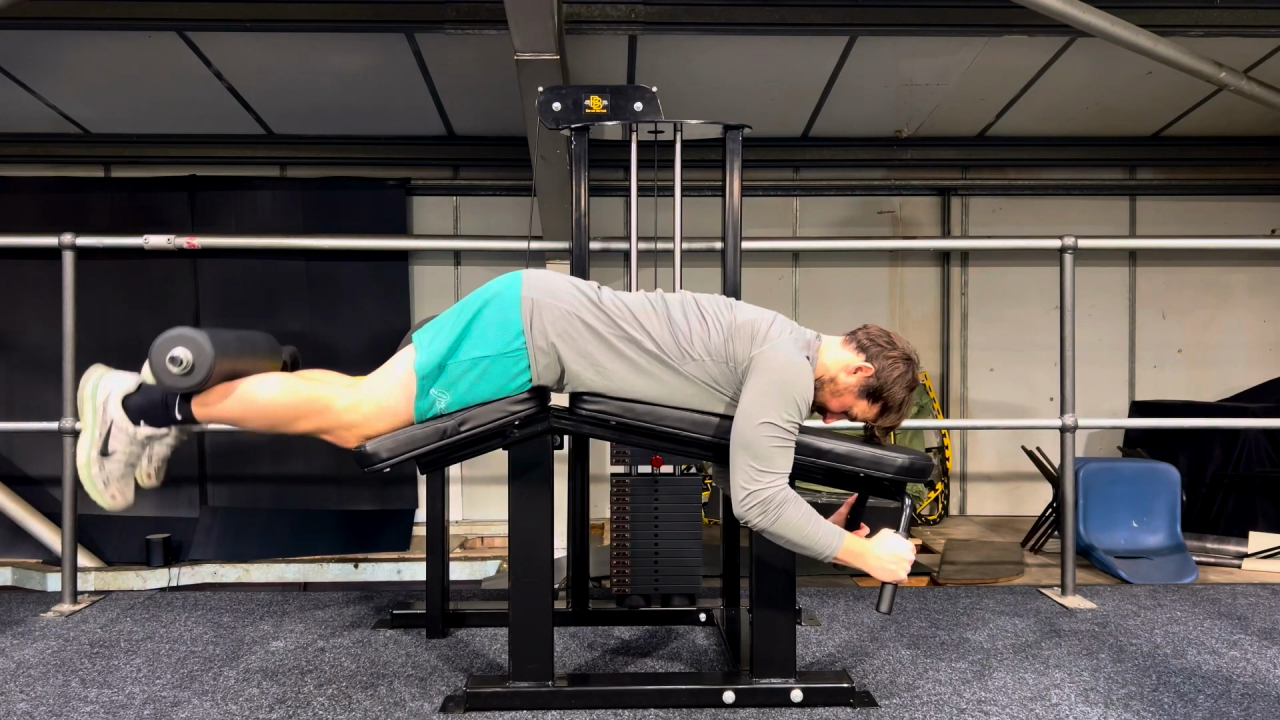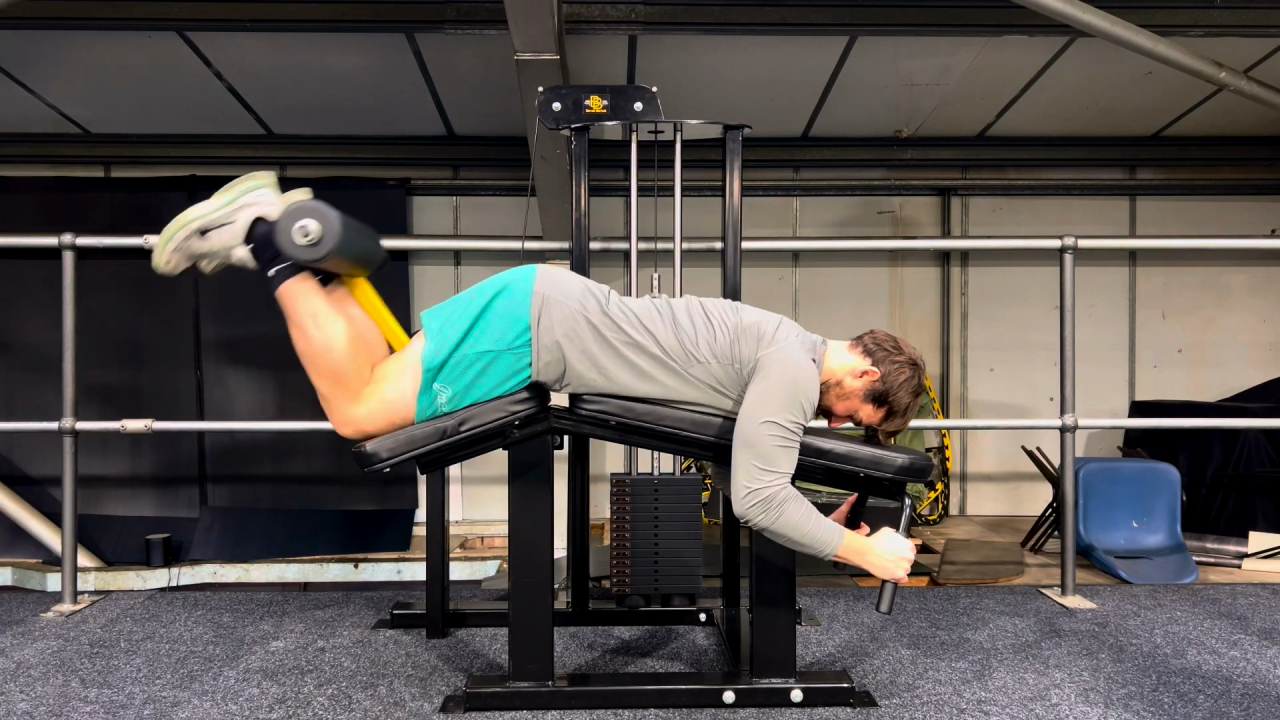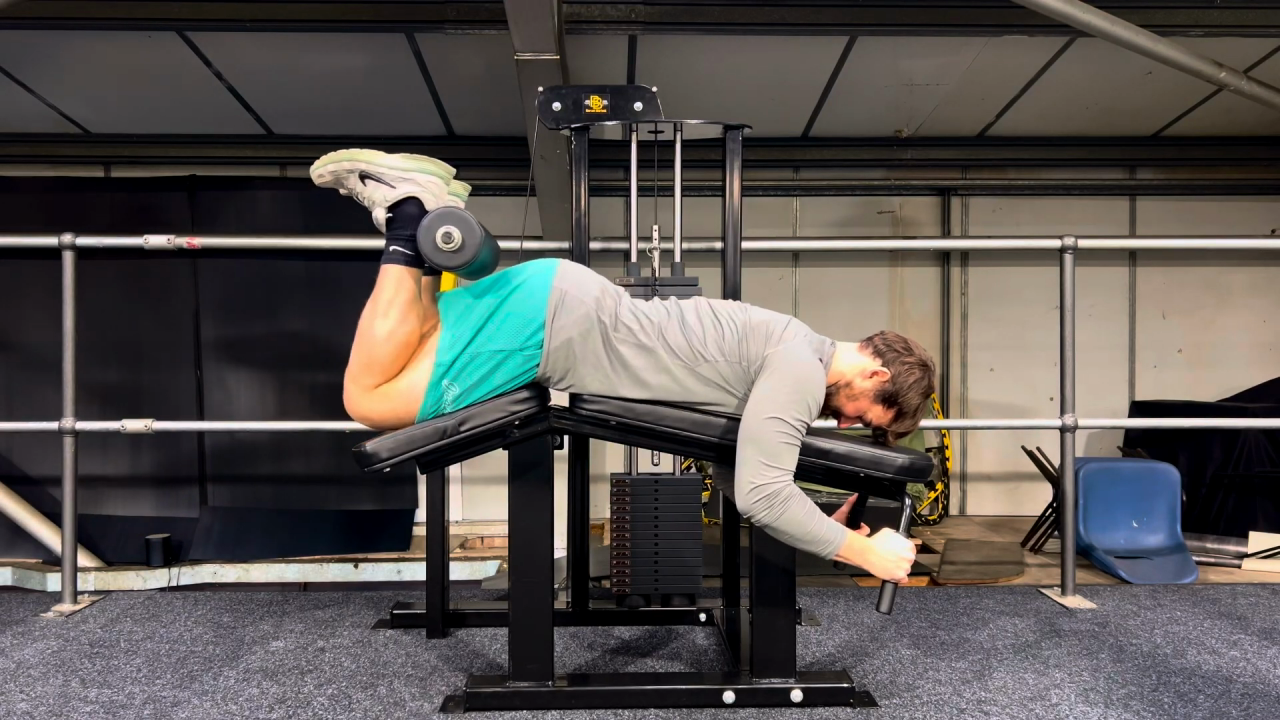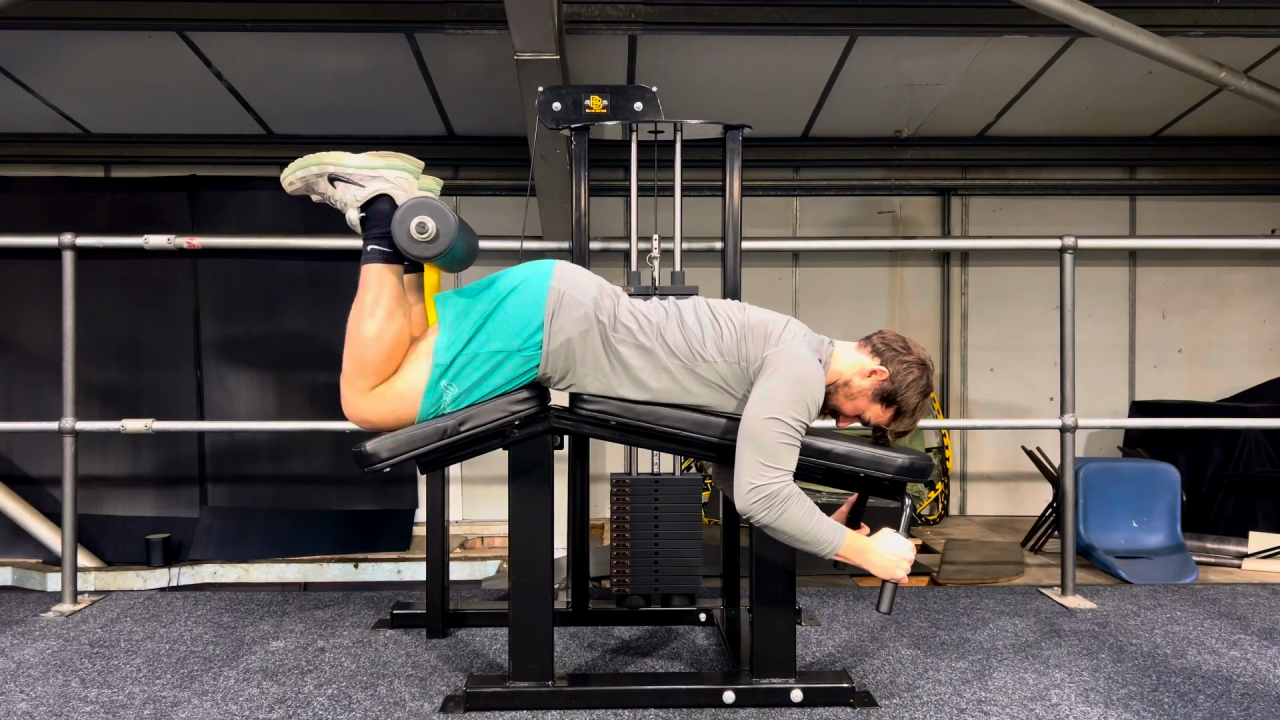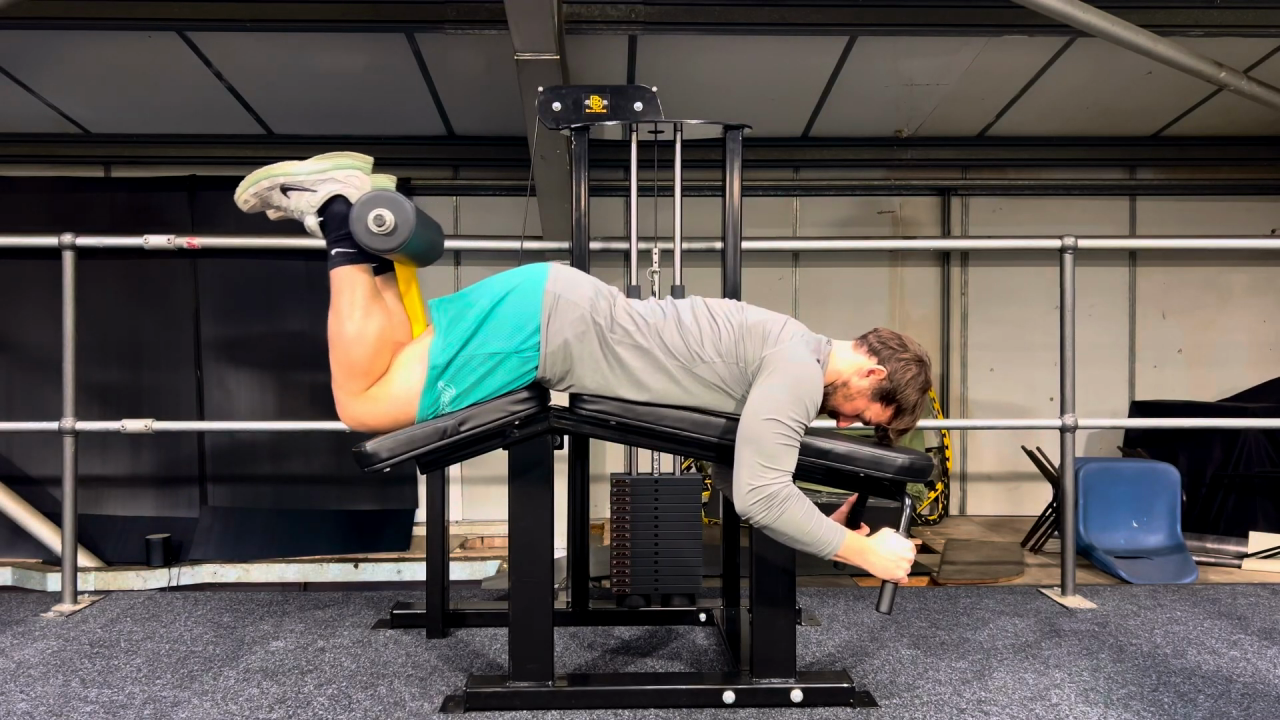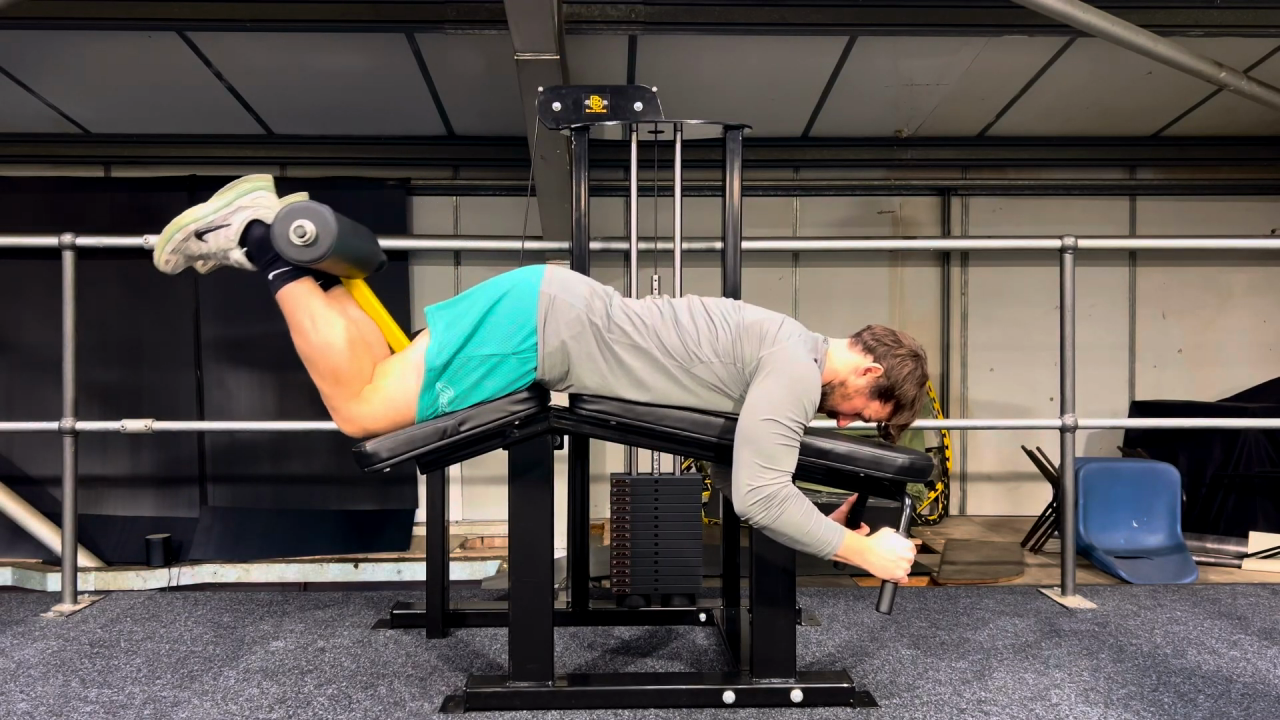
dt=0.5s
person 1, frame 1
left shoulder: (781, 351)
right shoulder: (789, 367)
left elbow: (753, 471)
right elbow: (756, 499)
left wrist: (826, 519)
right wrist: (861, 552)
left hip: (537, 318)
right hip: (532, 327)
left knee: (355, 408)
right knee: (350, 418)
left ankle: (164, 404)
right ankle: (155, 402)
person 1, frame 2
left shoulder: (782, 356)
right shoulder: (794, 368)
left elbow: (737, 478)
right elbow: (759, 496)
left wrist: (821, 522)
right wrist: (862, 551)
left hip: (545, 306)
right hip: (536, 322)
left knee: (373, 381)
right knee: (361, 410)
left ankle: (292, 248)
right ankle: (270, 242)
person 1, frame 3
left shoulder: (787, 356)
right shoulder: (801, 370)
left elbow: (736, 472)
right elbow: (760, 493)
left wrist: (824, 524)
right wrist: (864, 552)
left hip: (558, 304)
right hip: (546, 316)
left knee: (389, 373)
right knee: (368, 398)
left ankle: (417, 218)
right ankle: (409, 217)
person 1, frame 4
left shoulder: (789, 354)
right shoulder: (801, 368)
left elbow: (734, 466)
right elbow: (759, 494)
left wrist: (823, 524)
right wrist: (864, 551)
left hip: (556, 302)
right hip: (545, 318)
left knee: (390, 373)
right knee: (367, 400)
left ankle: (399, 222)
right ankle: (383, 212)
person 1, frame 5
left shoulder: (785, 354)
right shoulder: (800, 370)
left elbow: (737, 466)
right elbow: (760, 495)
left wrist: (819, 524)
right wrist: (863, 551)
left hip: (554, 306)
right hip: (543, 319)
left knee: (381, 382)
right knee: (364, 403)
left ankle: (363, 232)
right ankle: (341, 216)
person 1, frame 6
left shoulder: (782, 355)
right shoulder: (796, 368)
left elbow: (734, 469)
right elbow: (758, 497)
left wrist: (820, 522)
right wrist: (861, 552)
left hip: (546, 310)
right hip: (538, 323)
left knee: (369, 385)
right knee: (361, 406)
left ankle: (291, 246)
right ankle: (265, 243)
